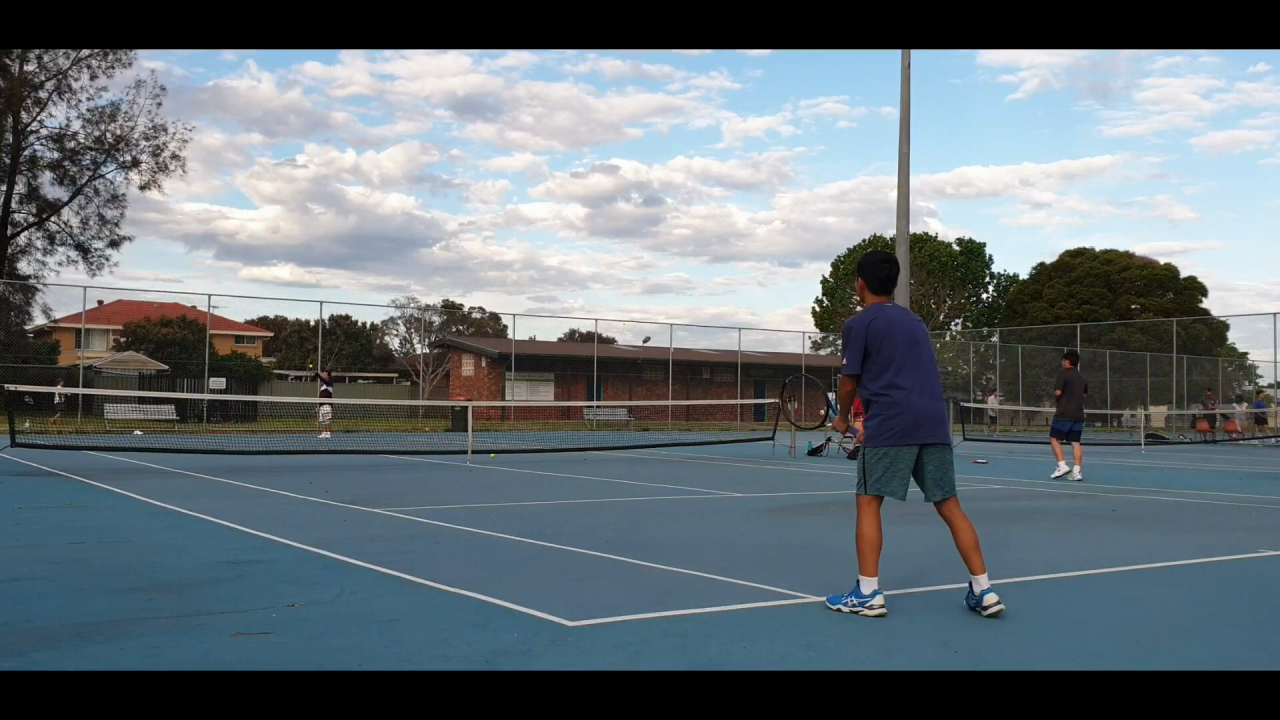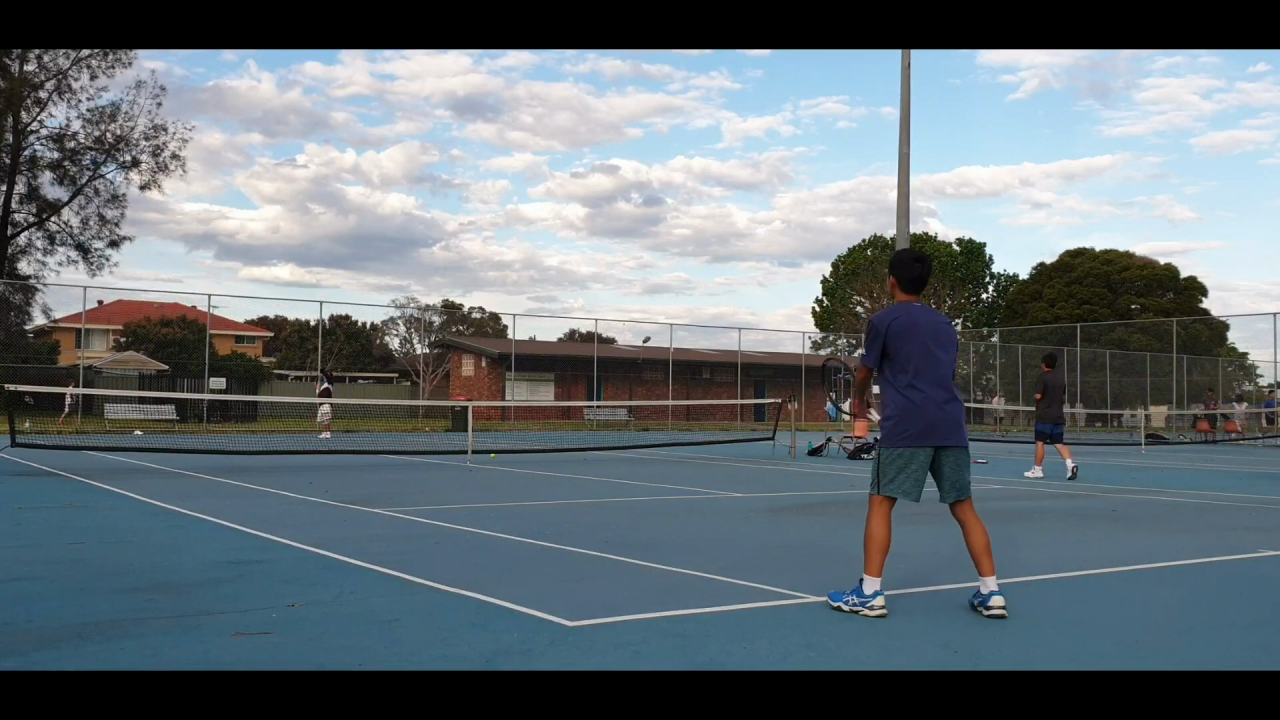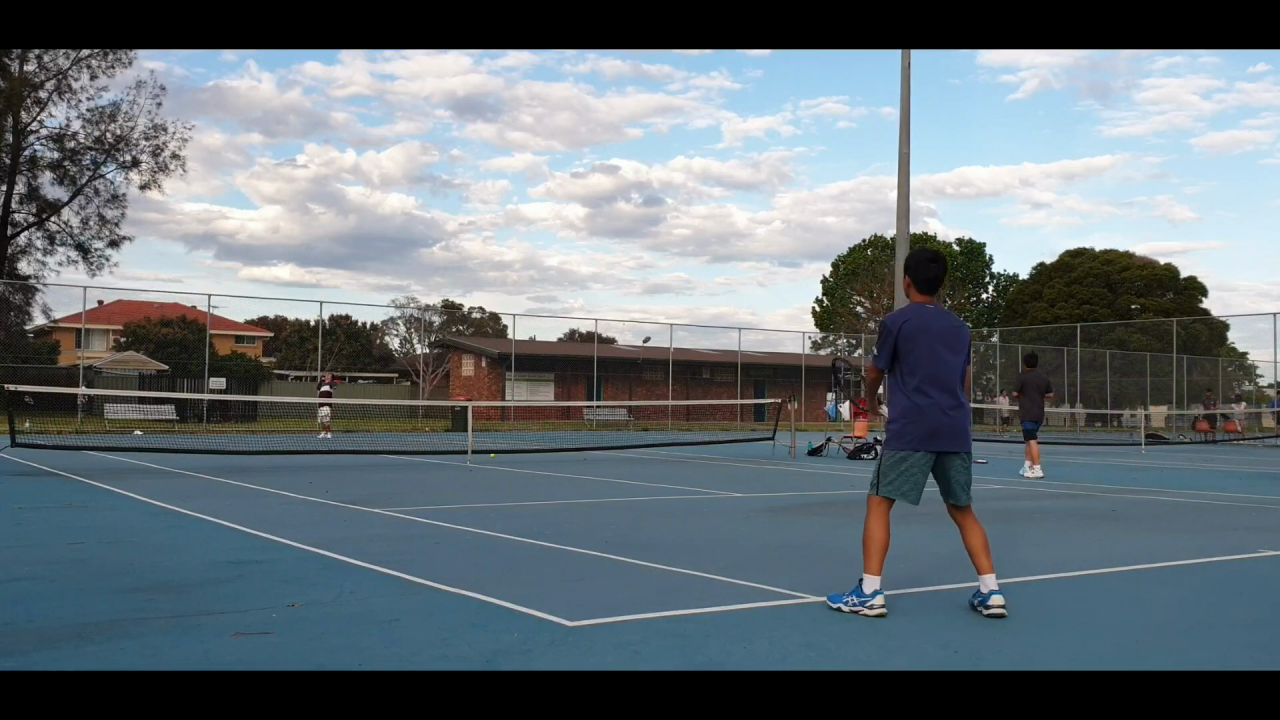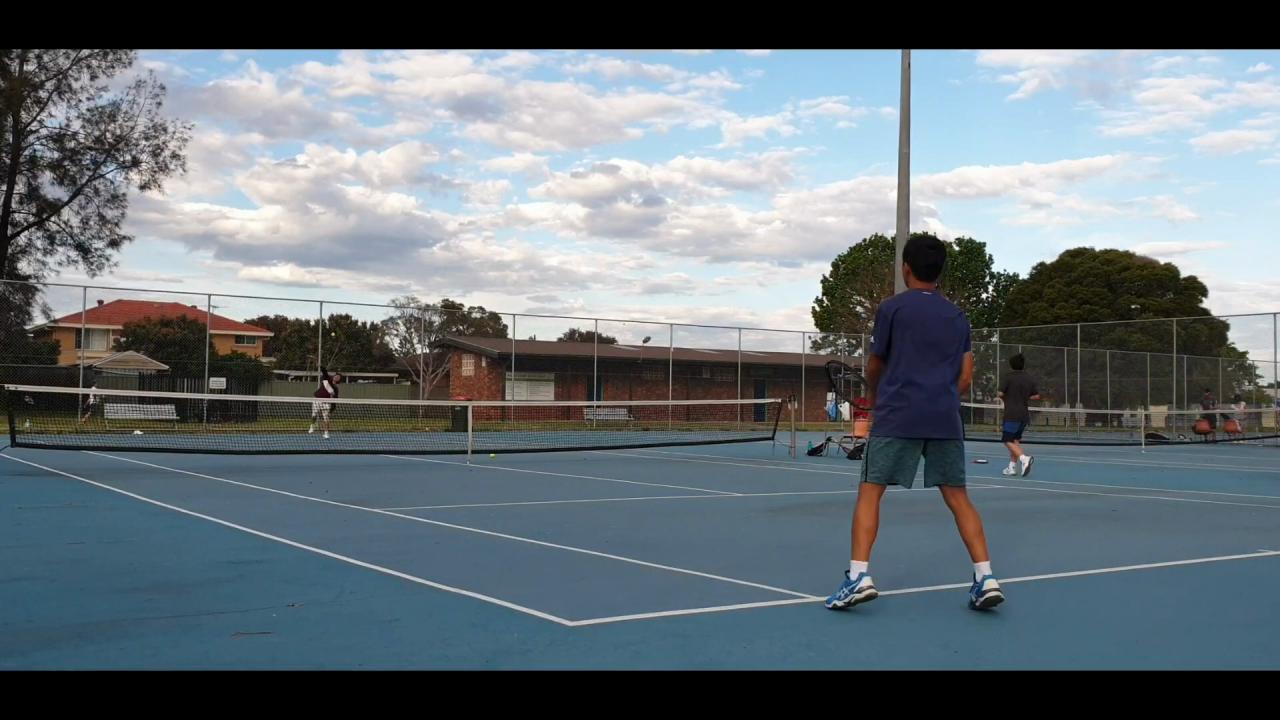
dt=0.3s
person 1, frame 1
left shoulder: (858, 324)
right shoulder: (915, 322)
left elbow: (849, 384)
left wrist: (842, 417)
left hip: (889, 425)
right hip: (934, 423)
left knee: (868, 504)
right knee: (950, 507)
left ankle: (868, 594)
right ankle: (984, 590)
person 1, frame 2
left shoulder: (883, 321)
right shoulder: (946, 324)
left elbow: (865, 373)
left wrist: (859, 400)
left hip: (906, 427)
right hip: (951, 426)
left knee: (880, 504)
right knee: (964, 508)
left ankle: (870, 593)
right ankle: (991, 592)
person 1, frame 3
left shoulder: (896, 322)
right shoulder: (959, 327)
left elbow: (875, 373)
right elbow: (965, 385)
left wrist: (870, 398)
left hip: (910, 430)
right hip: (956, 430)
left knee: (879, 505)
right knee: (962, 511)
left ankle: (869, 592)
right ankle: (991, 591)
person 1, frame 4
left shoulder: (892, 308)
right shoulder: (958, 315)
left elbow: (875, 365)
right elbow: (965, 377)
left wrist: (873, 395)
left hip: (898, 415)
right hip: (946, 418)
left knee: (870, 492)
right knee: (957, 497)
left ankle: (859, 576)
right ankle: (985, 578)
